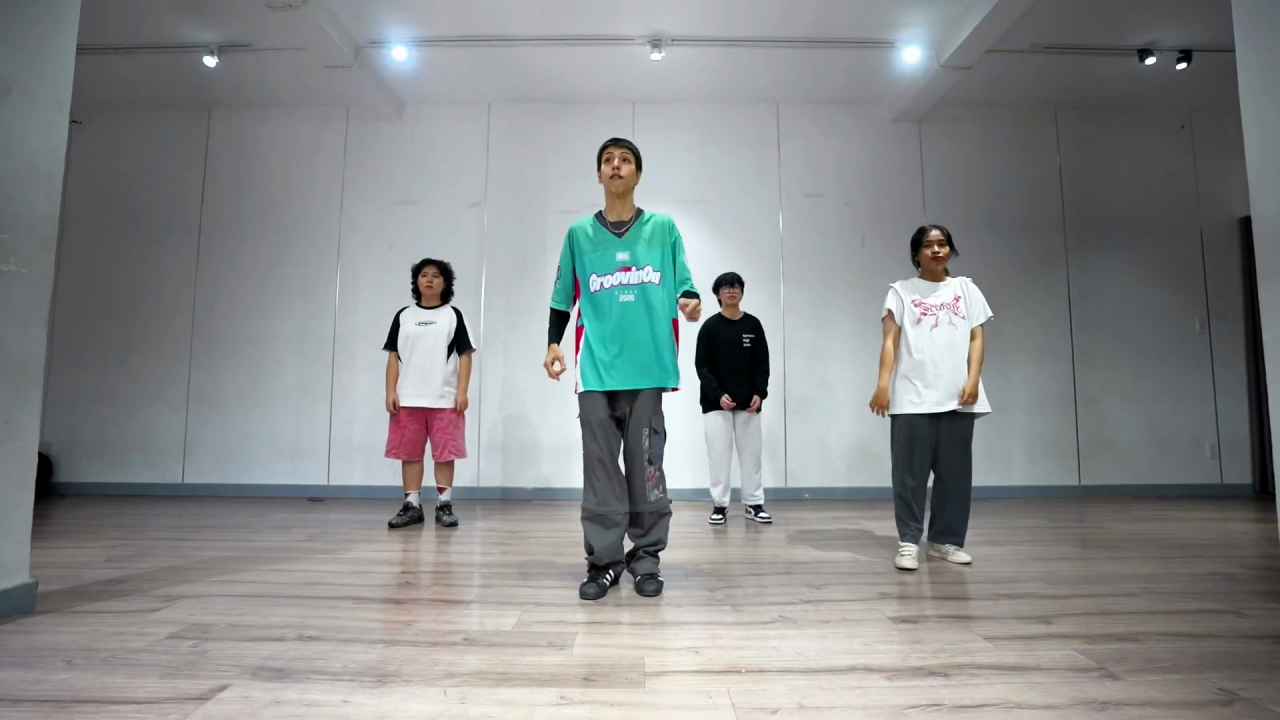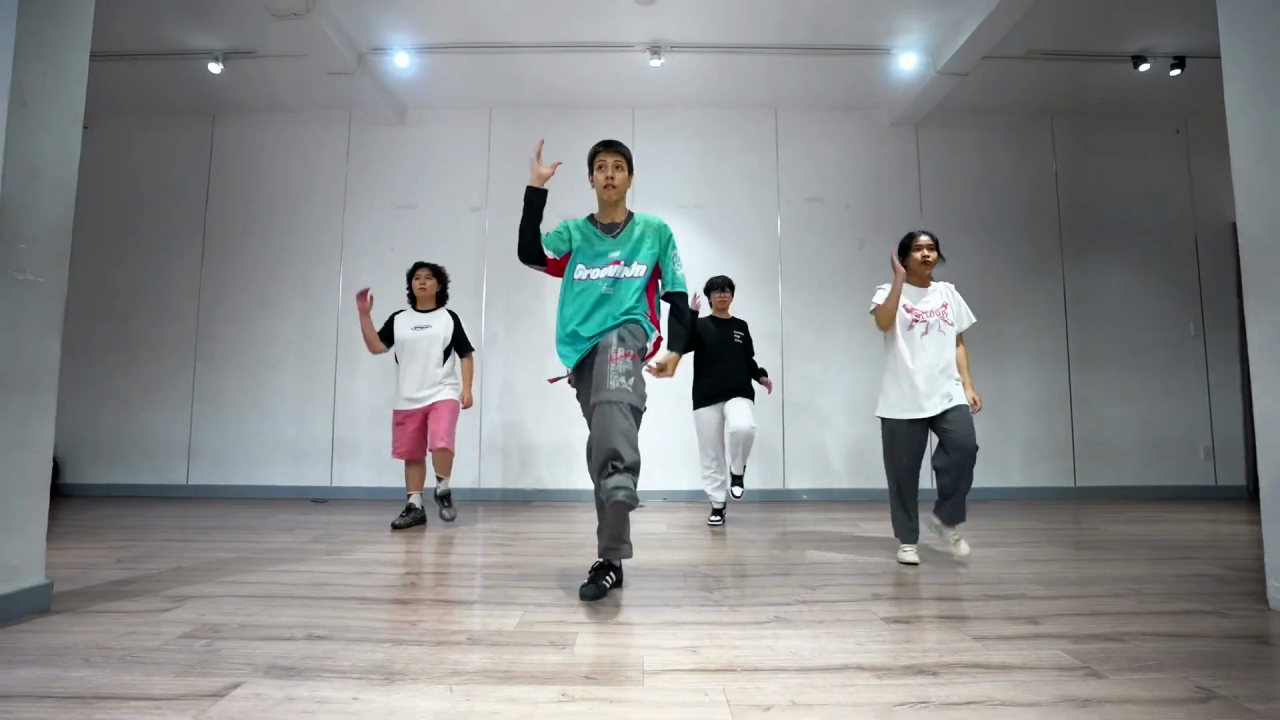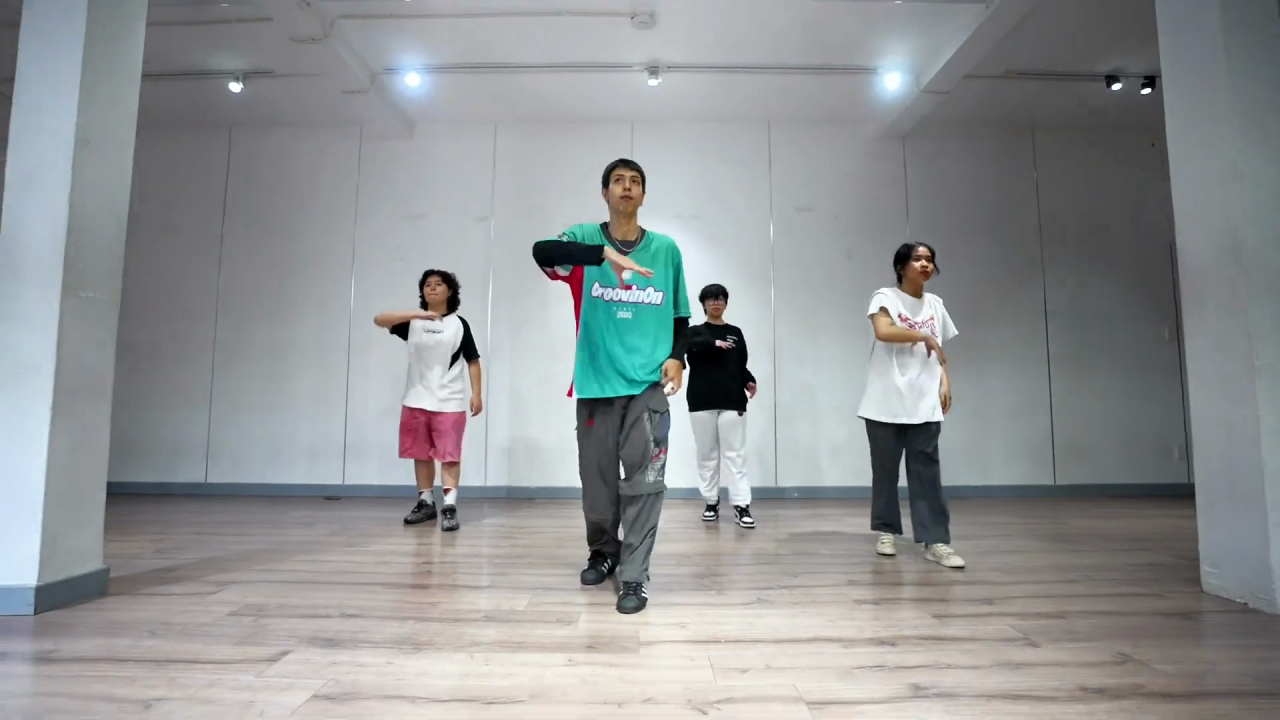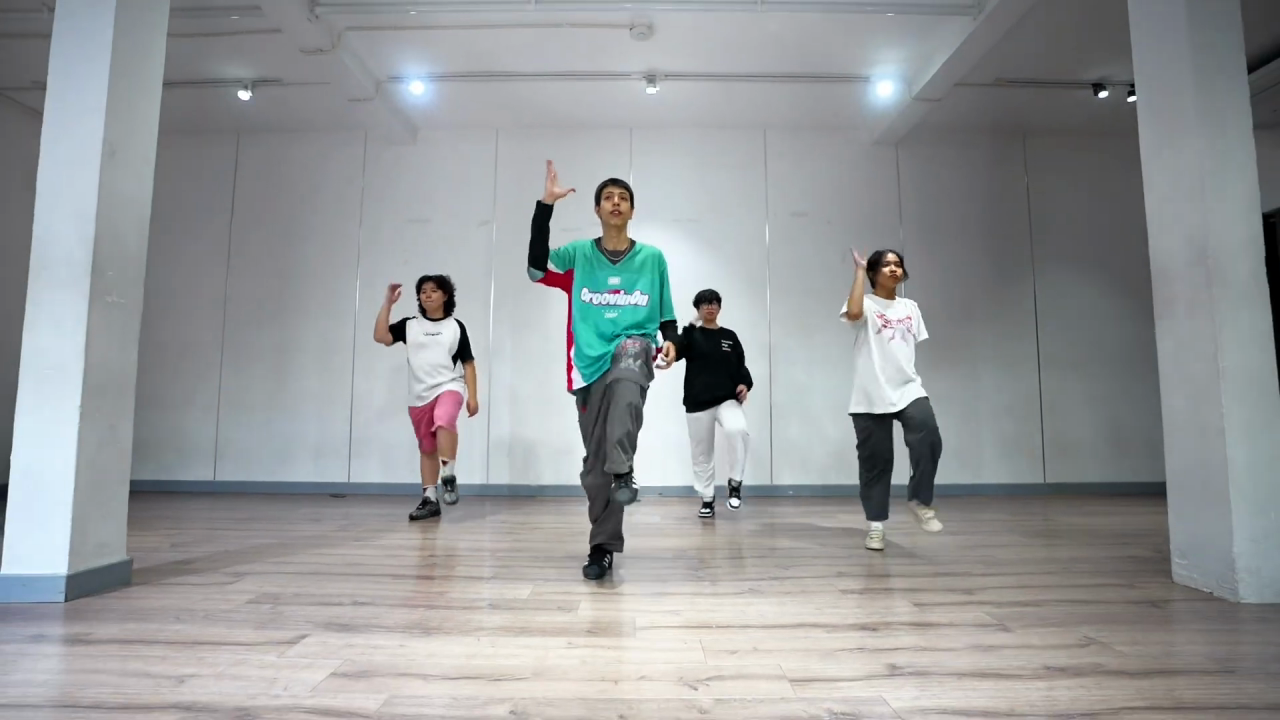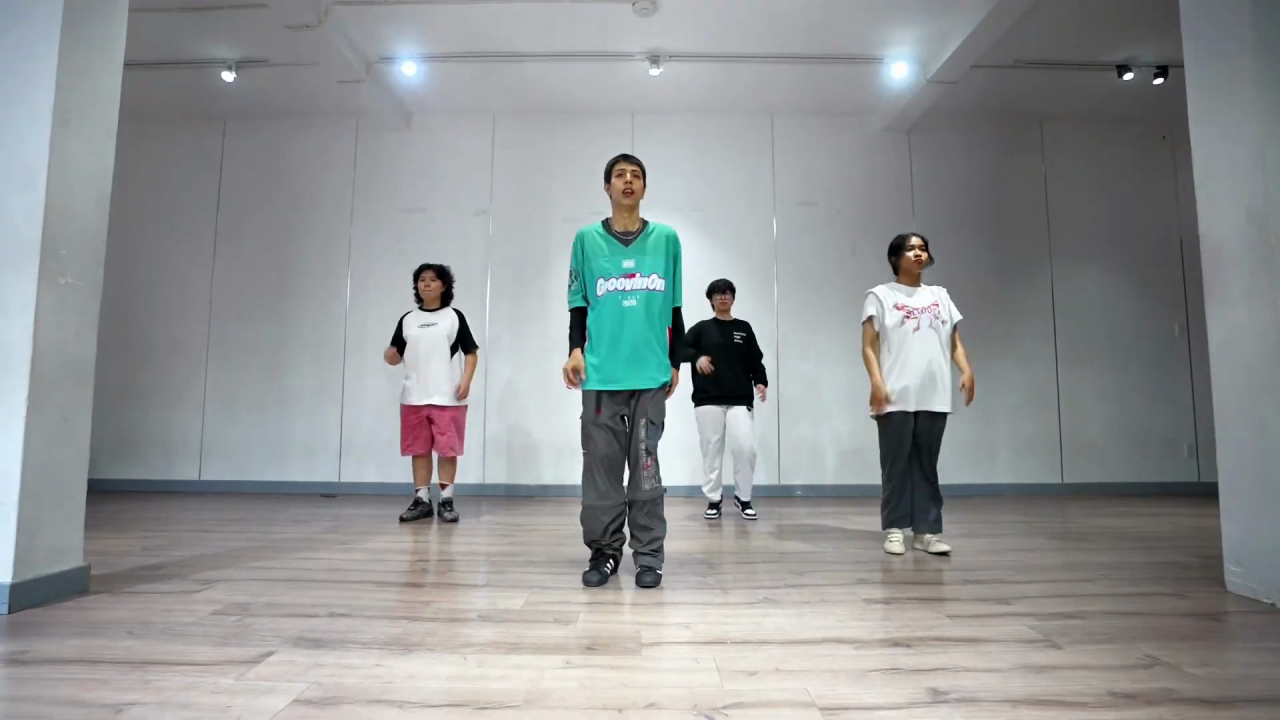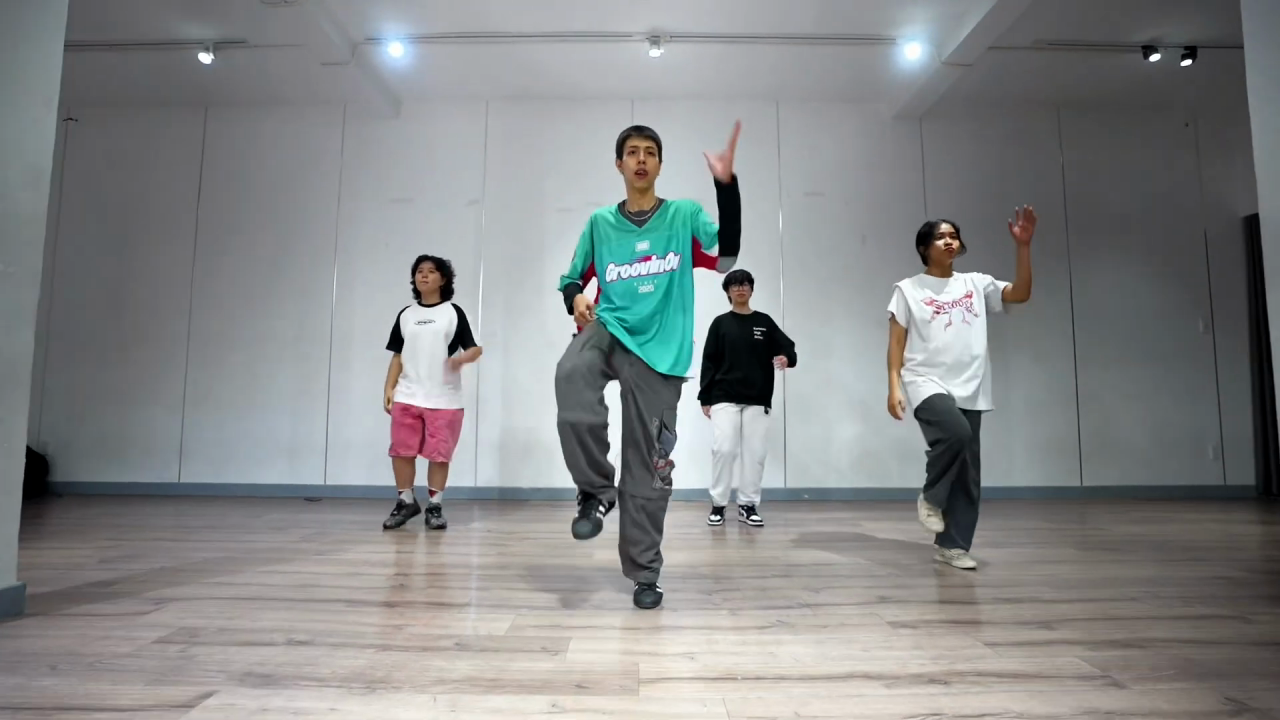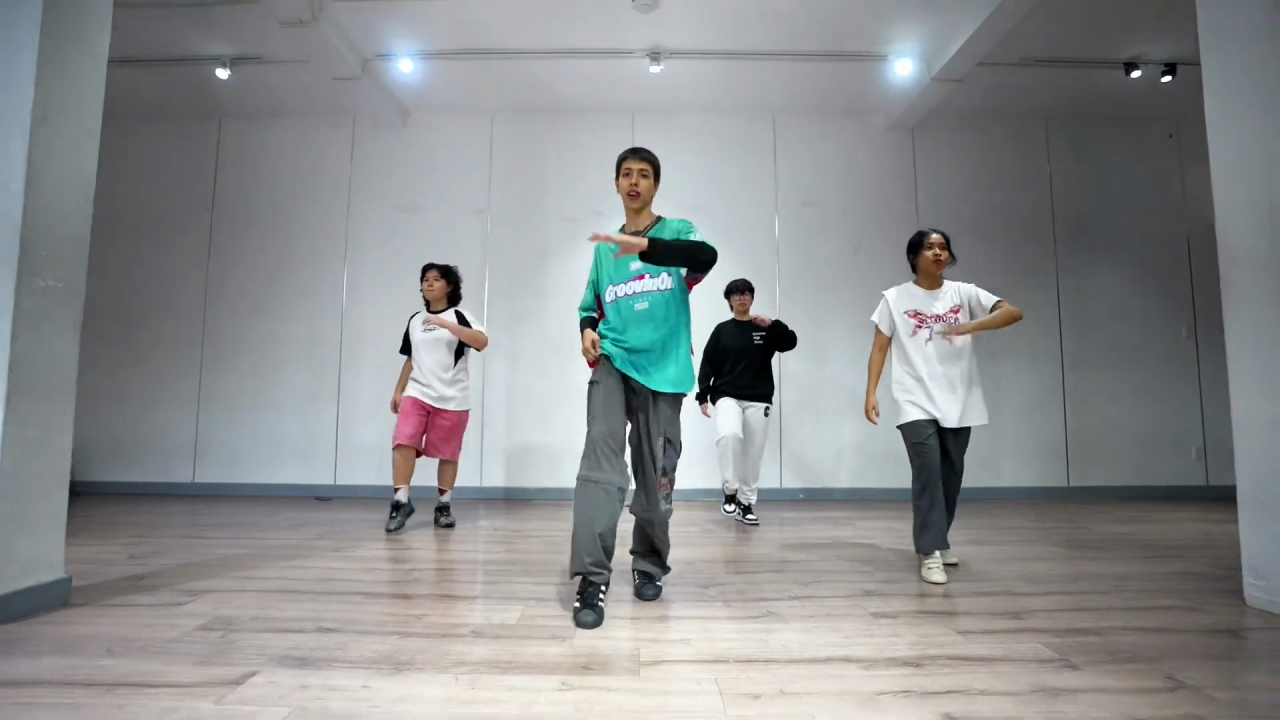
dt=0.5s
person 1, frame 1
left shoulder: (663, 228)
right shoulder: (578, 234)
left elbow: (684, 286)
right elbow: (562, 300)
left wrist: (691, 303)
right wrist: (553, 343)
left hip: (647, 367)
right hip: (596, 369)
left knee: (646, 462)
right knee: (600, 466)
left ankle: (646, 556)
right ankle: (605, 561)
person 1, frame 2
left shoulder: (654, 229)
right shoulder: (572, 230)
left elbow: (676, 293)
right elbow: (530, 256)
left wrist: (676, 346)
right wrist: (536, 187)
left hip: (627, 334)
right hip: (583, 348)
right knee: (601, 452)
left ankle: (619, 474)
right ankle: (610, 558)
person 1, frame 3
left shoulder: (666, 248)
right shoulder: (586, 238)
left elbow: (680, 315)
right elbow: (541, 253)
left wrist: (676, 356)
right wrist: (606, 255)
left hip: (647, 378)
right hip: (596, 378)
left knee: (644, 474)
right knee: (597, 475)
left ankle: (635, 576)
right ankle: (603, 551)
person 1, frame 4
left shoulder: (653, 259)
right shoulder: (577, 254)
left elbow: (667, 317)
right elbow: (536, 266)
left wrist: (670, 343)
right wrist: (546, 204)
left hip: (632, 348)
right hip: (590, 363)
left knee: (626, 369)
right knee: (594, 459)
left ankle: (621, 472)
right ankle: (604, 544)
person 1, frame 5
left shoulder: (666, 239)
right shoulder: (587, 240)
left elbow: (675, 308)
right elbow: (577, 303)
left wrist: (675, 361)
right wrist: (575, 349)
left hip: (650, 370)
right hip: (601, 371)
left knee: (645, 463)
right knee: (601, 463)
left ankle: (649, 554)
right ankle: (605, 550)
person 1, frame 6
left shoulder: (685, 215)
right shoulder: (600, 223)
left elbow: (726, 254)
right elbow: (570, 279)
left wrist: (726, 181)
right wrist: (576, 298)
left hip: (660, 347)
right hip: (610, 330)
left knee: (650, 460)
right knee: (573, 372)
left ankle: (644, 571)
right ankle: (596, 489)
person 1, frame 7
left shoulder: (674, 235)
right shoulder: (605, 249)
left elbow: (707, 259)
right elbow: (589, 308)
left wrist: (643, 246)
right wrist: (587, 332)
left hip: (662, 369)
right hip: (613, 363)
left knee: (656, 475)
right knee: (600, 464)
left ankle: (648, 566)
right ankle: (592, 577)
person 2, frame 1
left shoulder: (966, 288)
right shoulder: (902, 291)
left elbow: (977, 338)
right elbow: (890, 340)
left wrist: (973, 380)
right wrist: (883, 384)
left hip: (956, 396)
right hip: (912, 397)
left knee: (955, 470)
right knee: (910, 470)
left ankle: (945, 540)
right ankle: (908, 542)
person 2, frame 2
left shoulder: (949, 293)
right shoulder: (889, 293)
left elbow: (958, 344)
right elbow: (883, 323)
left wrist: (968, 385)
right wrist: (899, 281)
left hip: (947, 393)
right hip: (904, 397)
left knee: (963, 447)
right knee: (904, 469)
left ankle: (945, 517)
right ankle: (907, 539)
person 2, frame 3
left shoulder: (935, 304)
right shoulder: (885, 297)
right elbow: (883, 332)
left wrist: (944, 381)
right wrist: (923, 338)
left hip: (925, 405)
right hip: (886, 404)
left knee: (926, 472)
right knee: (885, 471)
left ankle: (935, 541)
right ankle: (886, 531)
person 2, frame 4
left shoulder: (910, 307)
right shoulder: (865, 302)
right elbow: (851, 312)
right wrist: (860, 272)
left hip: (909, 390)
right hip: (871, 397)
left knee: (928, 434)
right knee: (875, 461)
left ankle: (920, 501)
right ankle: (876, 524)
person 2, frame 5
left shoulder: (939, 295)
right shoulder: (881, 295)
left elbow: (953, 340)
right elbow: (869, 345)
left wrist: (966, 371)
right wrist: (876, 383)
left hip: (934, 395)
right hip: (895, 396)
left knee: (926, 464)
right knee: (896, 464)
left ankle: (927, 530)
right ankle: (895, 528)
person 2, frame 6
left shoulder: (977, 284)
right shoulder: (908, 290)
left elbow: (1021, 294)
right elbow: (897, 344)
left wrist: (1022, 247)
right wrist: (893, 387)
left hip: (969, 389)
right hip: (927, 384)
left knee: (967, 471)
right knee: (956, 433)
left ankle: (952, 544)
right ankle: (932, 497)
person 2, frame 7
left shoulder: (964, 294)
right shoulder: (894, 298)
left elbow: (1014, 312)
right elbow: (880, 348)
left wrist: (972, 326)
right wrist: (870, 393)
left hip: (958, 403)
right hip: (916, 403)
left knee: (949, 476)
right knee: (927, 471)
left ankle: (934, 541)
right ankle: (931, 552)
person 3, frame 1
left shoulder: (453, 315)
right shoulder: (403, 316)
left elbow: (465, 355)
right elbow: (393, 356)
left wrist: (462, 391)
right wrist: (391, 392)
left hip: (444, 398)
right hip: (408, 398)
left knee: (445, 452)
right knee: (409, 452)
left ankle: (444, 505)
right ankle: (411, 505)
person 3, frame 2
left shoulder: (449, 318)
right shoulder: (399, 319)
left elbow: (466, 355)
right elbow: (376, 347)
left wrist: (467, 388)
right wrist: (365, 315)
left hip: (443, 394)
right hip: (409, 397)
left knee: (442, 445)
right knee: (411, 454)
left ankle: (444, 492)
right ankle: (414, 507)
person 3, frame 3
left shoulder: (459, 324)
right shoulder: (413, 321)
left elbow: (473, 361)
right elbow: (379, 320)
left wrist: (476, 394)
right wrist: (417, 314)
left hip: (450, 401)
right hip: (416, 400)
left knee: (449, 454)
right knee: (421, 454)
left ankle: (449, 507)
right ankle: (425, 503)
person 3, frame 4
left shoulder: (456, 326)
right shoulder: (409, 325)
left elbow: (468, 363)
right elbow: (380, 336)
left wrist: (473, 395)
right wrist: (388, 303)
left hip: (450, 387)
right hip: (420, 395)
left knee: (444, 423)
right knee: (427, 448)
left ankle: (448, 475)
right ankle: (430, 499)
person 3, frame 5
left shoulder: (454, 317)
right shoulder: (407, 320)
left elbow: (471, 353)
right elbow: (395, 357)
left wrist: (466, 380)
right wrist: (391, 355)
left hip: (448, 396)
right hip: (414, 396)
left knee: (447, 449)
right knee: (418, 449)
left ankle: (447, 501)
right ankle: (421, 500)
person 3, frame 6
left shoulder: (453, 313)
right shoulder: (405, 315)
left elbow: (475, 349)
right elbow: (397, 356)
left wrist: (463, 357)
right wrist: (389, 390)
left hip: (444, 399)
right hip: (408, 395)
left knee: (439, 454)
right knee: (401, 451)
left ankle: (434, 507)
right ankle: (406, 502)
person 3, frame 7
left shoulder: (458, 317)
right shoulder: (415, 320)
left elbow: (482, 342)
left wrist: (445, 322)
right wrist: (398, 391)
left hip: (451, 399)
right hip: (417, 393)
left knee: (447, 454)
right knee: (403, 442)
left ankle: (443, 506)
right ankle: (401, 501)
person 4, frame 1
left shoulder: (753, 325)
right shoulder: (710, 326)
left elbow: (762, 363)
right elbow: (702, 365)
left wrist: (759, 393)
right wrist: (718, 394)
left hip: (746, 402)
right hip: (716, 402)
left knee: (751, 454)
right knee: (718, 454)
left ankle: (753, 503)
right ankle: (719, 504)
person 4, frame 2
left shoulder: (741, 326)
right shoulder: (700, 324)
left wrist: (761, 375)
left hip: (738, 393)
right hip: (707, 397)
left knee: (744, 427)
right knee: (711, 453)
left ankle: (737, 471)
right ankle: (718, 504)
person 4, frame 3
left shoulder: (735, 332)
right shoulder: (696, 332)
left elbow: (741, 365)
left wrist: (750, 381)
right wrist: (712, 343)
left hip: (732, 403)
right hip: (702, 403)
left knee: (735, 454)
right knee: (707, 455)
left ankle: (741, 506)
right ankle: (711, 502)
person 4, frame 4
left shoulder: (730, 336)
right shoulder: (690, 334)
left elbow: (740, 366)
right elbow: (674, 354)
left wrist: (746, 383)
right wrist: (690, 329)
left hip: (728, 399)
right hip: (698, 403)
left knee: (738, 430)
right knee: (701, 454)
left ankle: (735, 483)
right ankle: (707, 499)
person 4, frame 5
left shoulder: (744, 328)
right shoulder: (703, 328)
left elbow: (755, 360)
left wrist: (761, 382)
right wrist: (696, 358)
left hip: (740, 400)
right hip: (708, 400)
left knee: (746, 449)
right knee: (711, 452)
left ankle: (743, 498)
right ankle: (713, 500)
person 4, frame 6
left shoulder: (764, 322)
right shoulder: (720, 323)
left elbow: (786, 349)
right elbow: (709, 362)
left wrist: (787, 358)
right wrist: (705, 397)
left hip: (758, 400)
right hip: (724, 398)
left knee: (755, 454)
right knee: (723, 450)
left ankle: (748, 505)
right ankle: (718, 505)
person 4, frame 7
left shoulder: (765, 328)
right shoulder: (722, 330)
left elbow: (790, 343)
right elbow: (708, 364)
left wrist: (773, 324)
right wrist: (703, 396)
left hip: (759, 399)
right hip: (727, 396)
left knee: (753, 454)
right knee: (728, 434)
left ankle: (746, 503)
right ankle: (730, 490)
